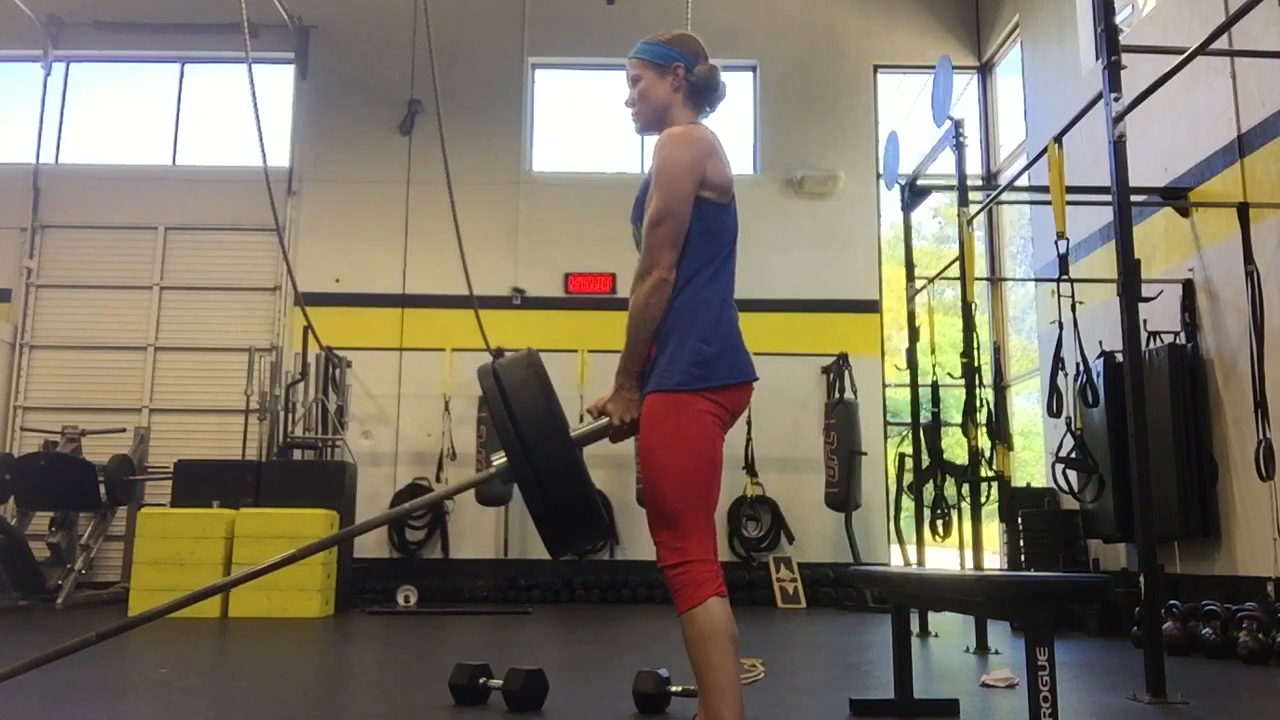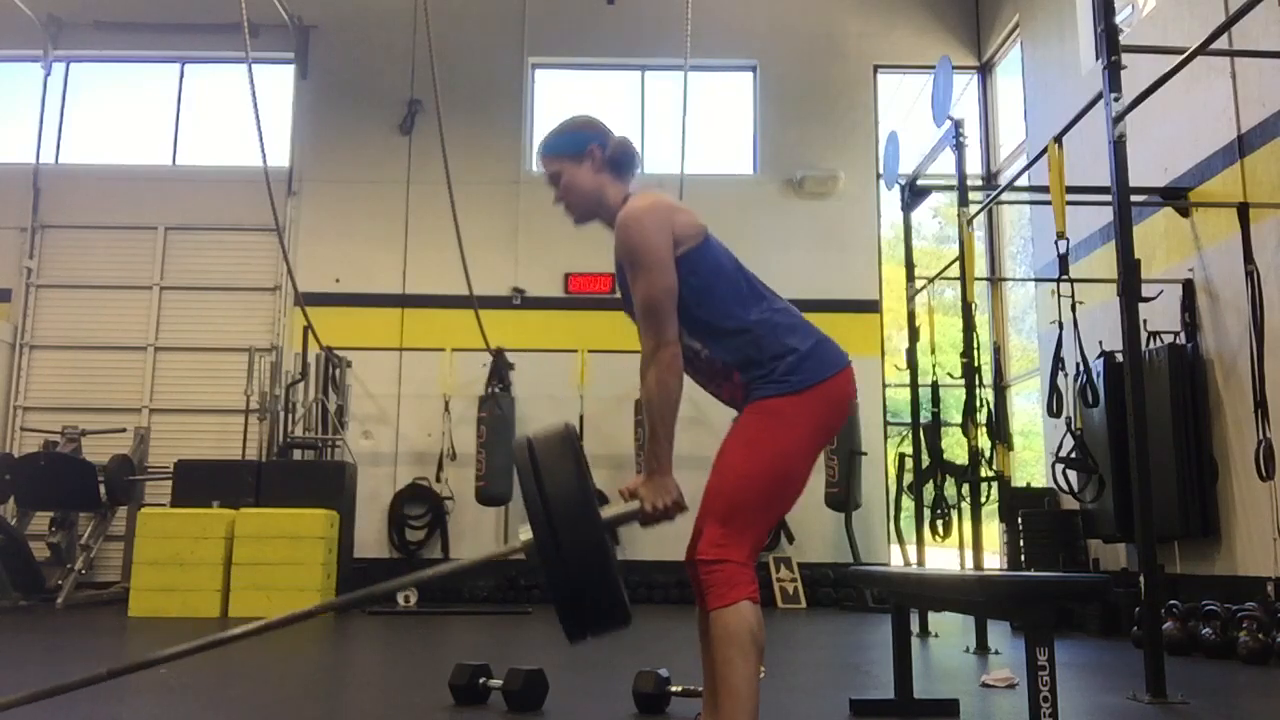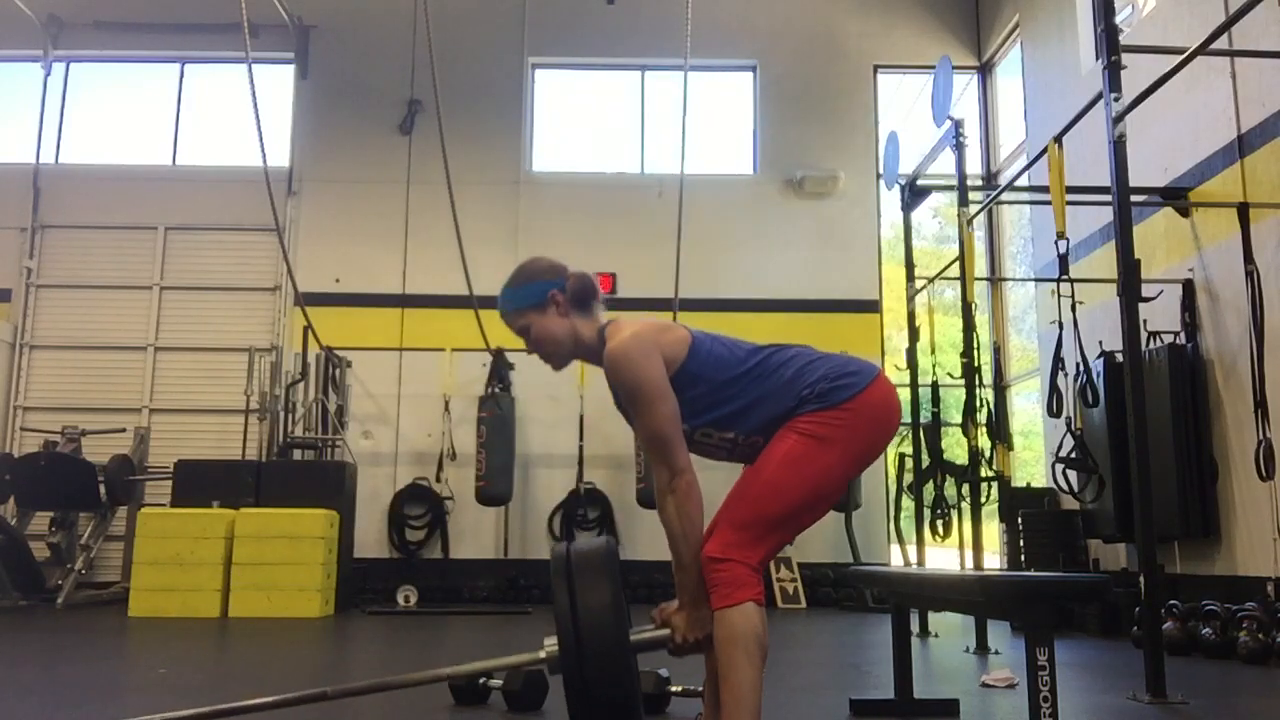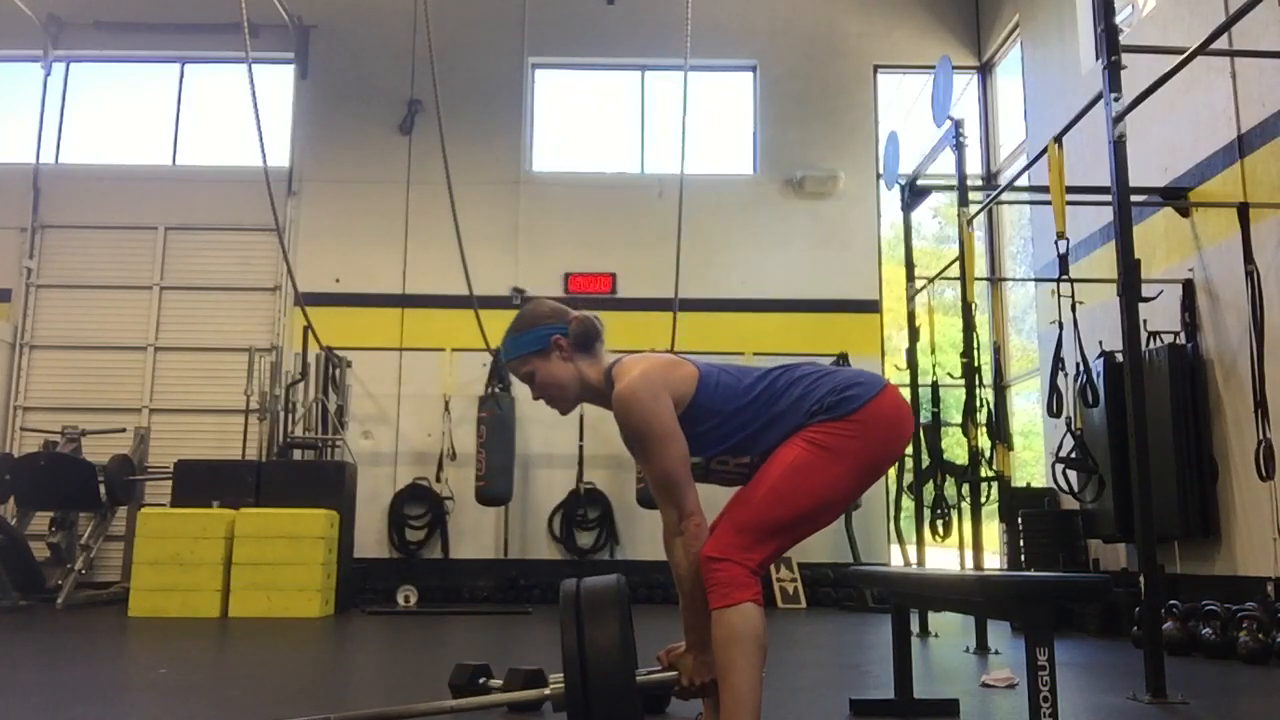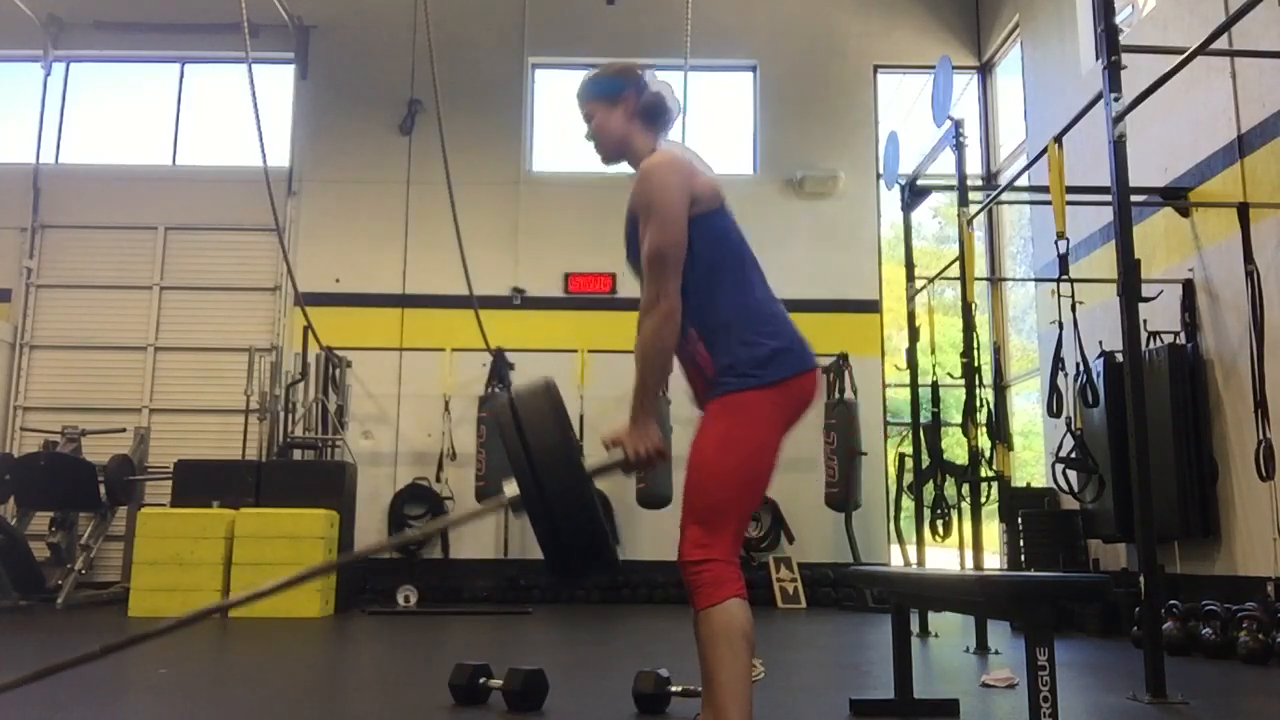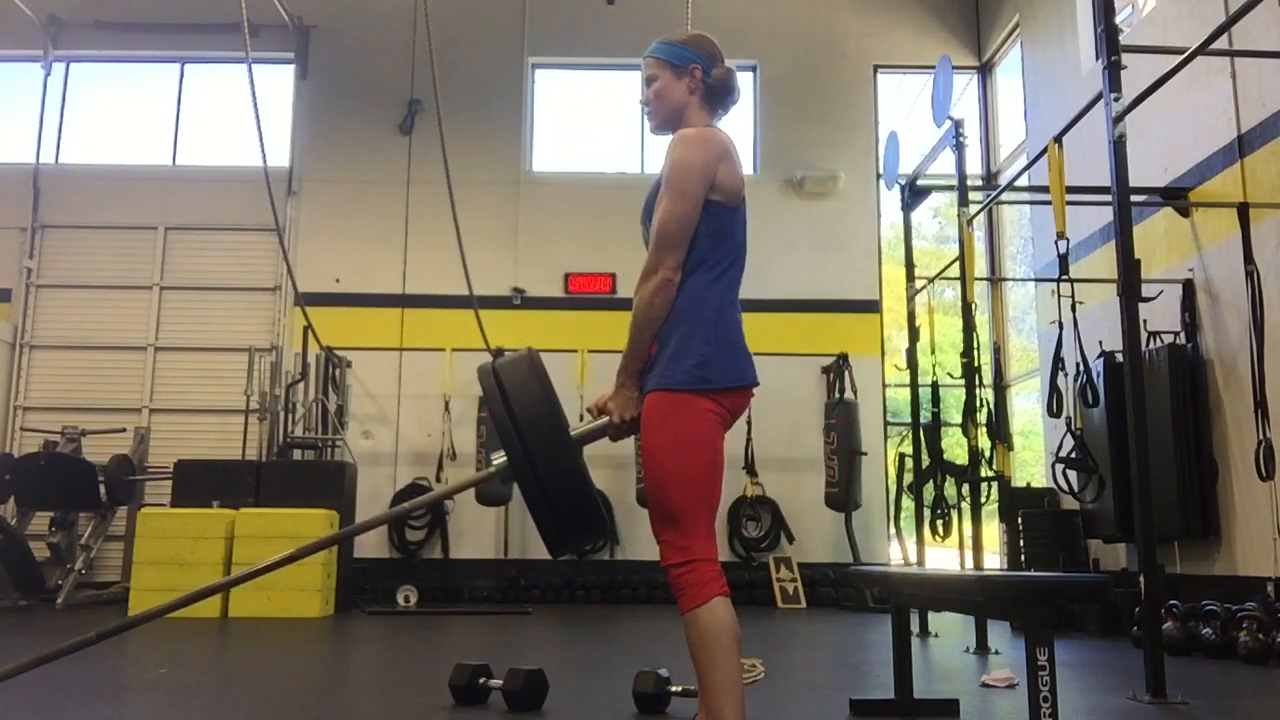
dt=0.7s
person 1, frame 1
left shoulder: (683, 142)
right shoulder: (693, 151)
left elbow: (657, 274)
left wrist: (624, 386)
right wrist: (637, 386)
left hip: (689, 375)
right hip: (699, 373)
left knee: (687, 560)
right knee: (688, 557)
person 1, frame 2
left shoulder: (640, 216)
right shoulder: (635, 227)
left elbow: (665, 353)
right elbow: (662, 355)
left wrist: (659, 474)
right wrist: (656, 473)
left hip: (801, 384)
right hip: (792, 388)
left knee: (722, 559)
right knee: (713, 558)
person 1, frame 3
left shoulder: (627, 349)
right shoulder: (625, 354)
left elbow: (680, 478)
right elbow: (668, 481)
left wrist: (692, 602)
right wrist: (691, 596)
left hip: (845, 404)
right hip: (836, 410)
left knee: (729, 562)
right knee: (723, 560)
person 1, frame 4
left shoulder: (636, 389)
right shoulder: (631, 395)
left elbow: (689, 523)
right elbow: (678, 523)
left wrist: (698, 647)
right wrist: (698, 642)
left hip: (859, 417)
right hip: (850, 420)
left knee: (727, 561)
right knee: (725, 556)
person 1, frame 5
left shoulder: (663, 170)
right shoulder: (658, 179)
left elbow: (664, 305)
right elbow: (661, 309)
left wrist: (643, 419)
right wrist: (645, 420)
left hip: (759, 376)
right hip: (753, 377)
left knee: (707, 557)
right knee: (707, 553)
person 1, frame 6
left shoulder: (697, 144)
right shoulder: (704, 152)
left elbow: (663, 274)
left wrist: (625, 384)
right wrist: (638, 384)
left hip: (692, 371)
right hip: (699, 369)
left knee: (690, 560)
right knee: (689, 556)
